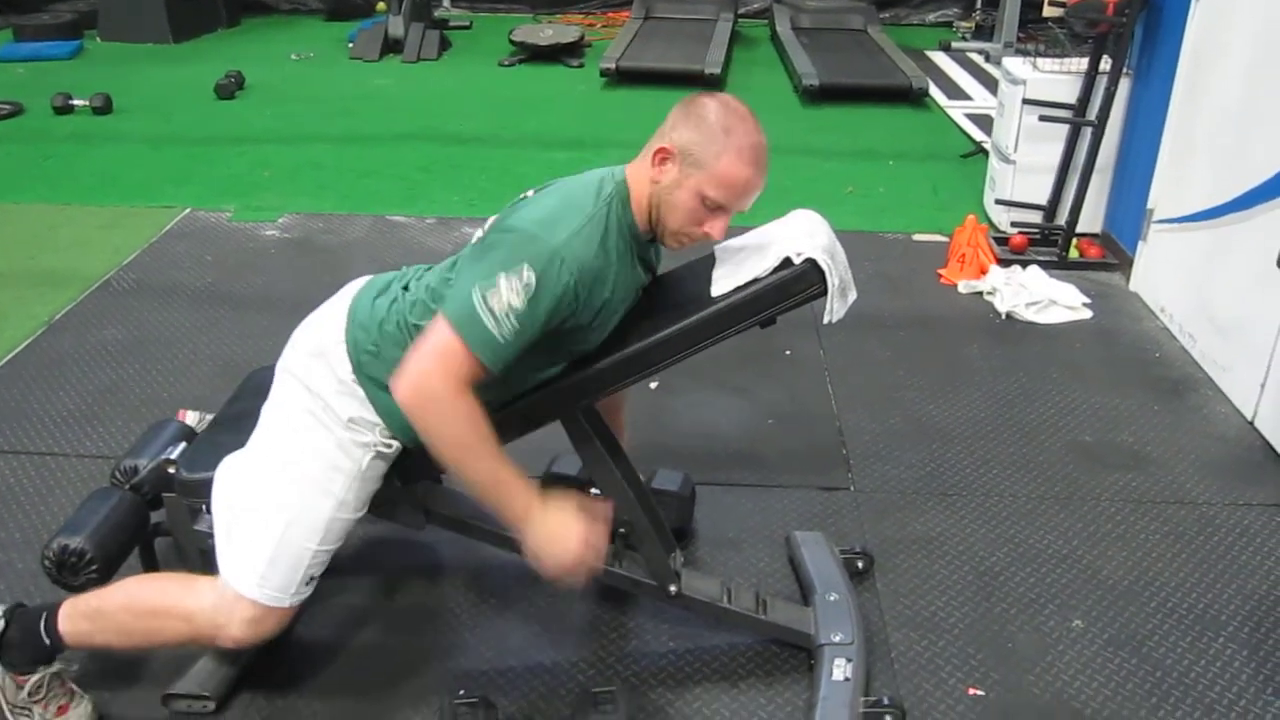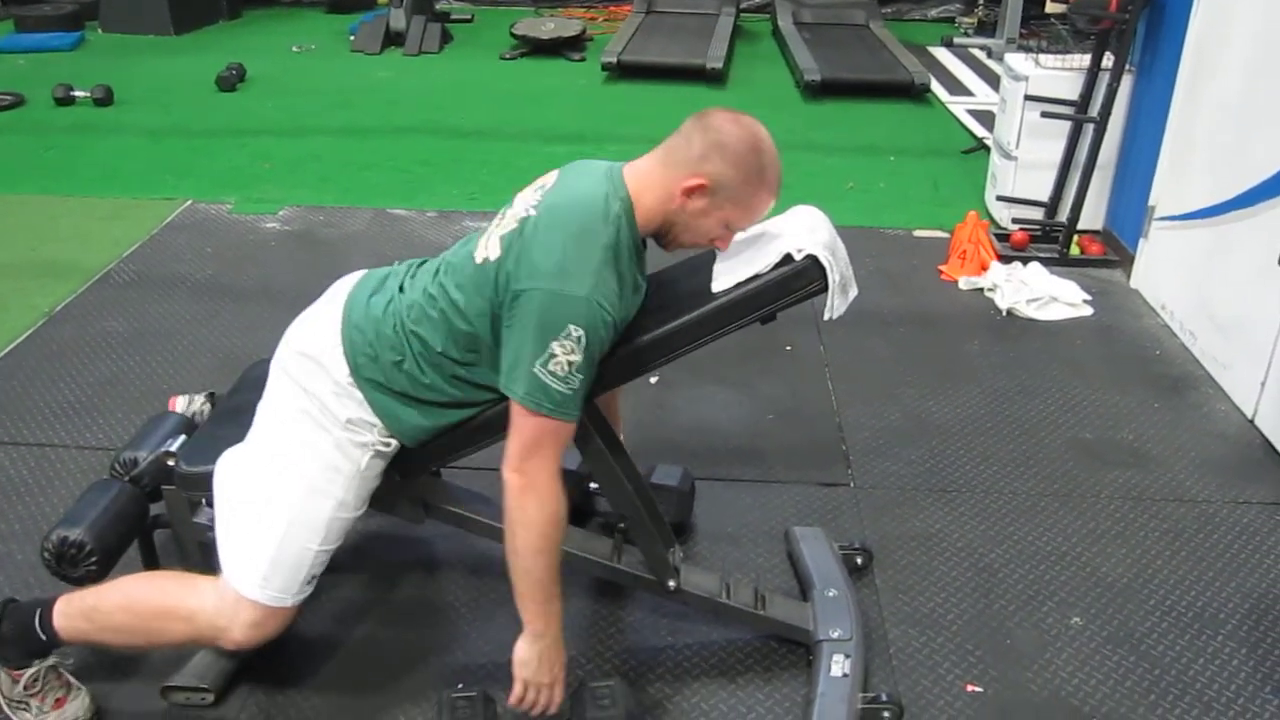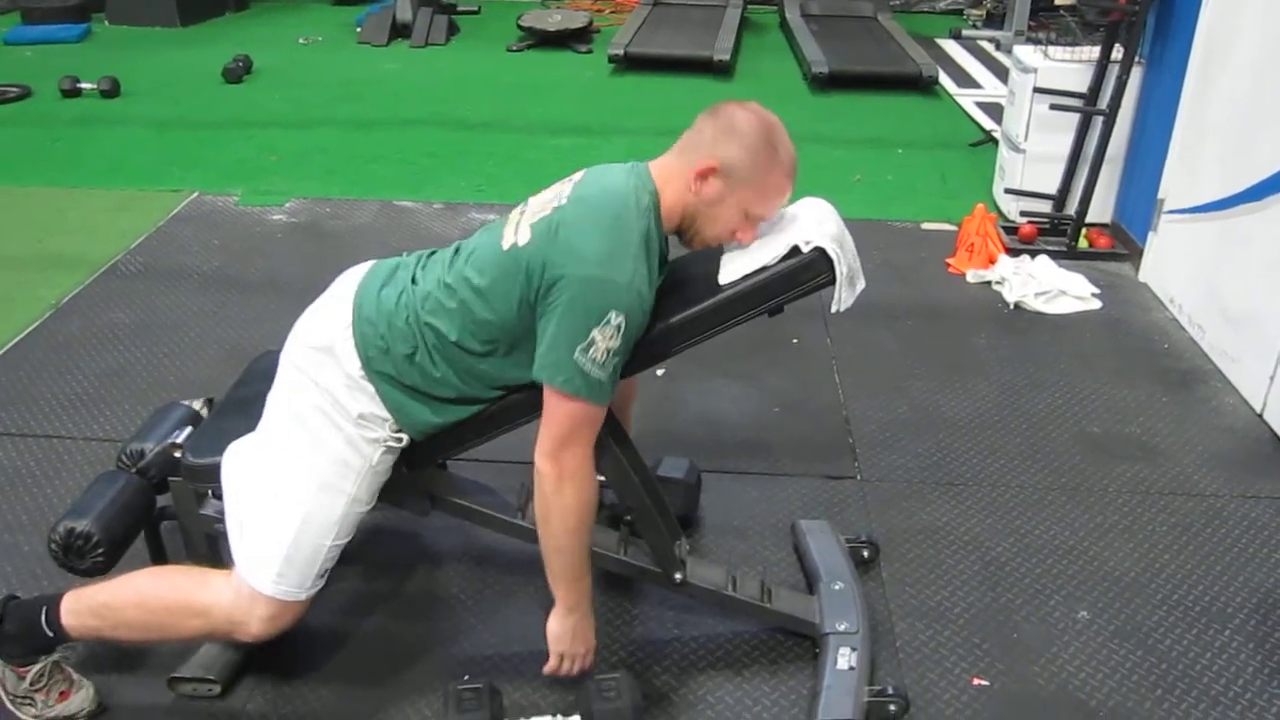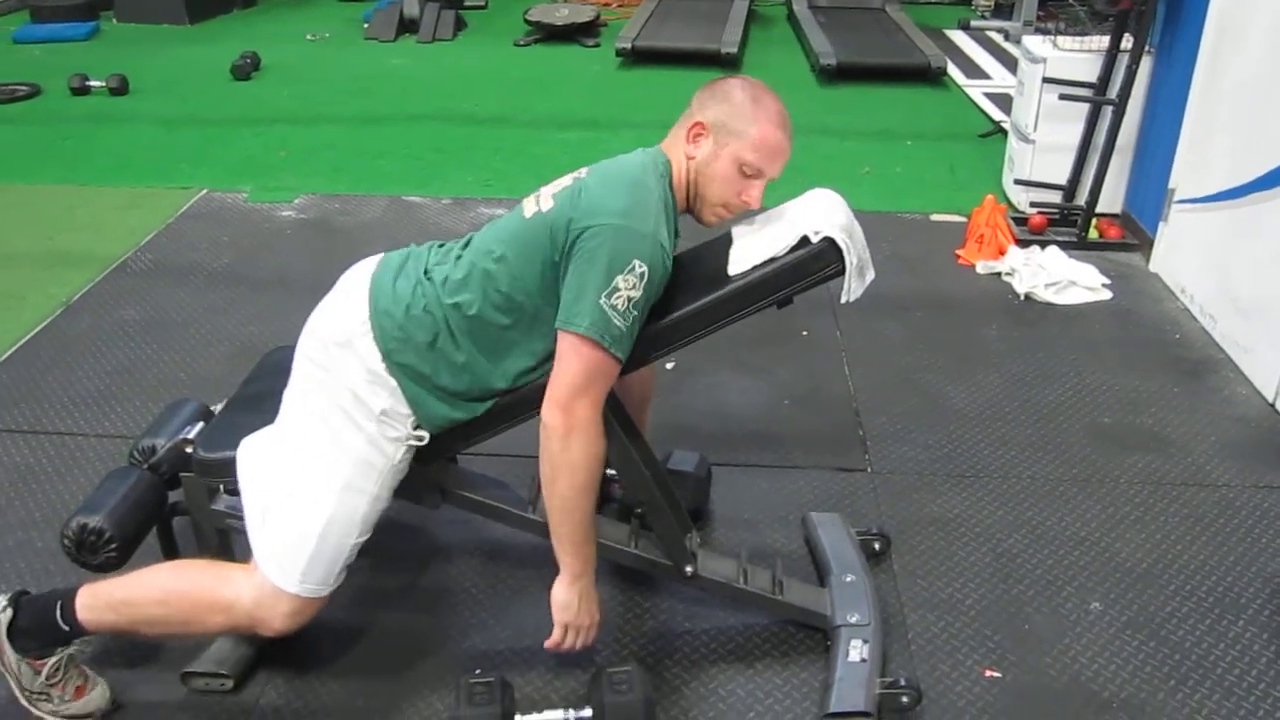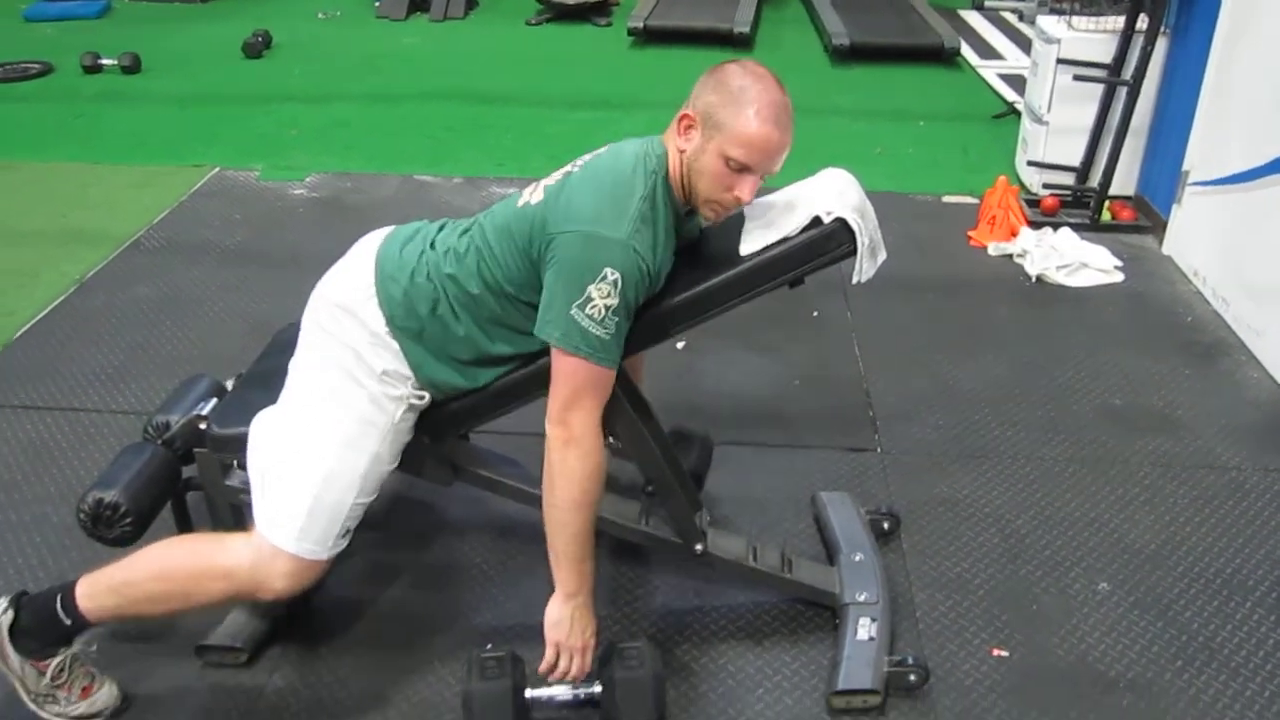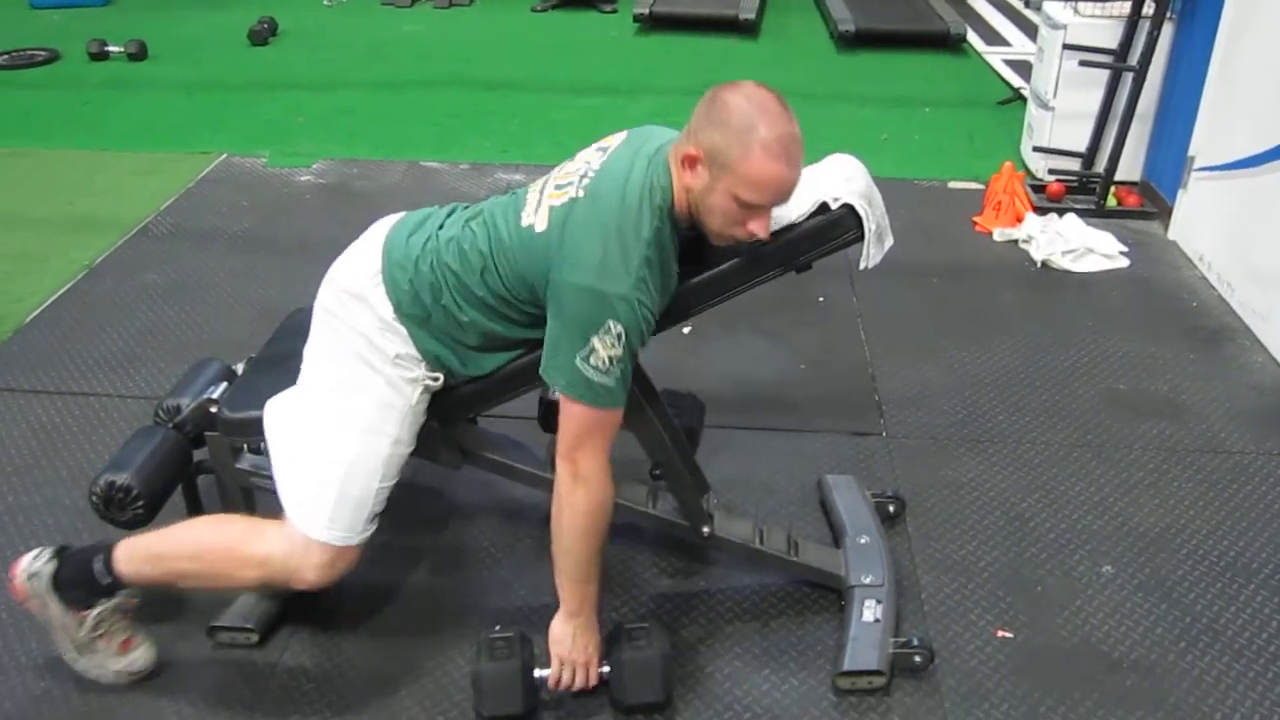
dt=0.3s
person 1, frame 1
left shoulder: (628, 213)
right shoulder: (561, 246)
left elbow: (598, 341)
right elbow: (425, 384)
right wrist: (534, 517)
left hip: (376, 329)
right hip: (353, 385)
right knee: (246, 615)
person 1, frame 2
left shoulder: (602, 180)
right shoulder: (573, 286)
left elbow: (599, 348)
right elbow: (529, 478)
right wrist: (541, 637)
left hip: (373, 312)
right hip: (350, 388)
right knee: (247, 617)
person 1, frame 3
left shoulder: (622, 185)
right shoulder: (609, 271)
left elbow: (613, 357)
right elbow: (558, 463)
right wrist: (572, 610)
left hip: (378, 305)
right hip: (362, 382)
right knee: (260, 609)
person 1, frame 4
left shoulder: (637, 184)
right shoulder: (632, 230)
left elbow: (628, 344)
right elbow: (567, 416)
right wrist: (576, 577)
left hip: (388, 296)
right hip: (377, 373)
right knee: (278, 603)
person 1, frame 5
left shoulder: (652, 165)
right shoulder: (610, 236)
left elbow: (624, 316)
right elbow: (571, 431)
right wrist: (573, 598)
left hip: (405, 270)
right hip: (381, 332)
right knee: (282, 566)
person 1, frame 6
left shoulder: (661, 147)
right shoulder: (610, 276)
right elbow: (582, 467)
left wrist: (618, 385)
right wrist: (577, 617)
left hip: (413, 251)
right hip: (390, 319)
right knee: (315, 555)
right ankle: (80, 577)
